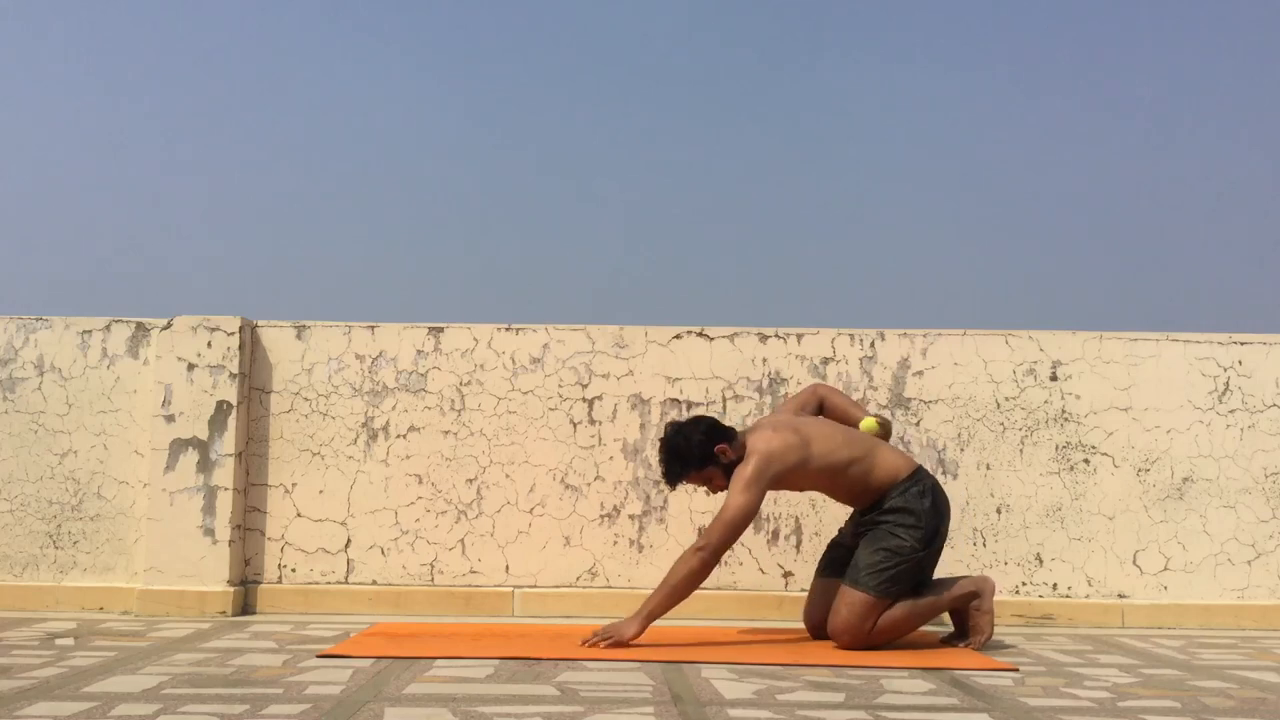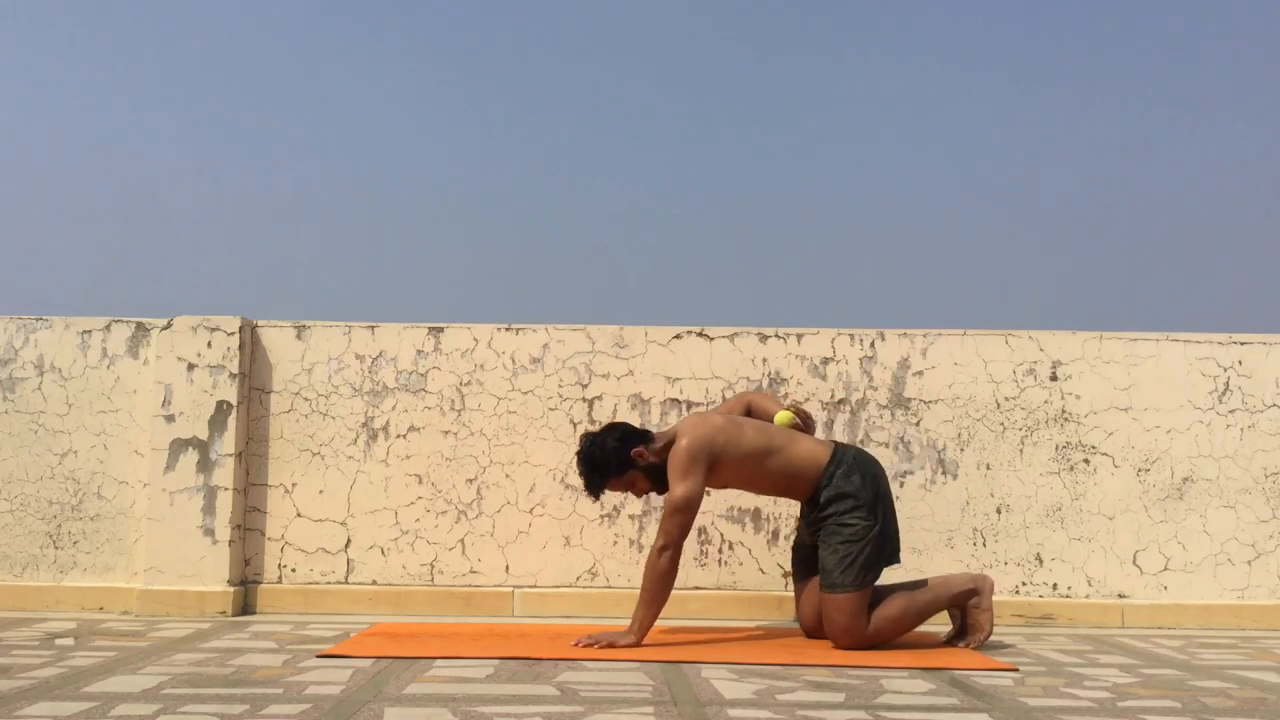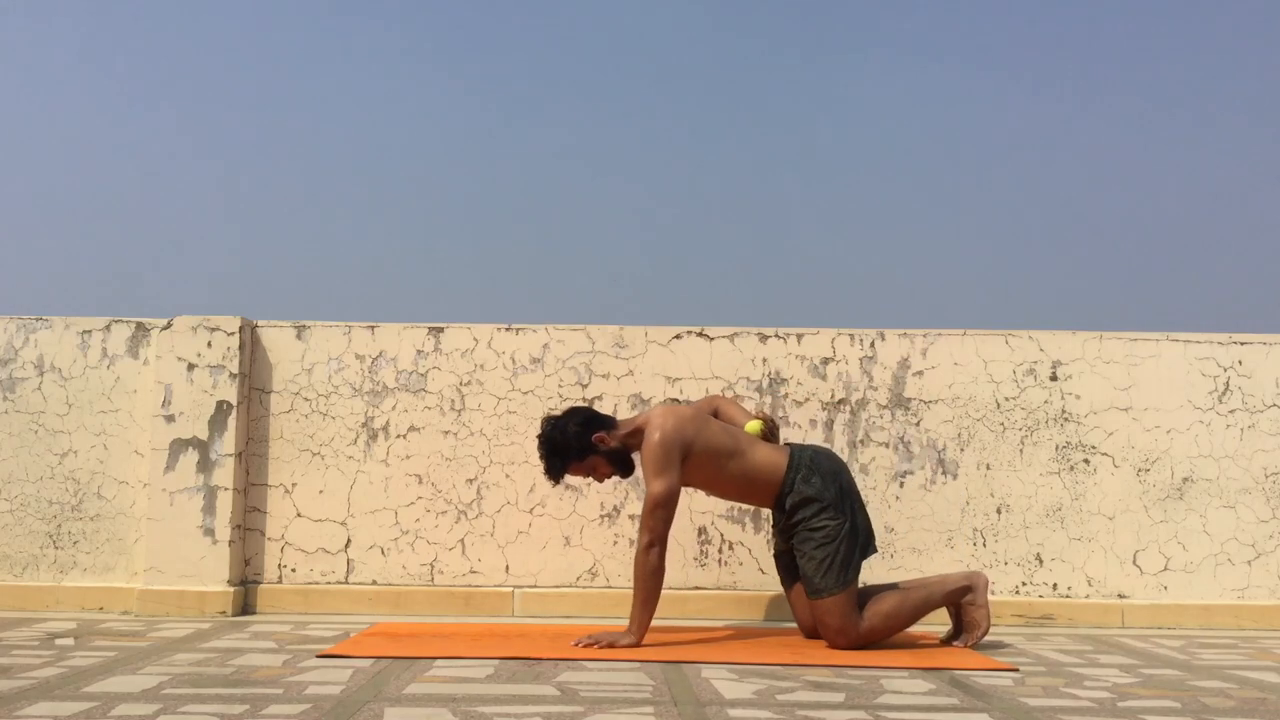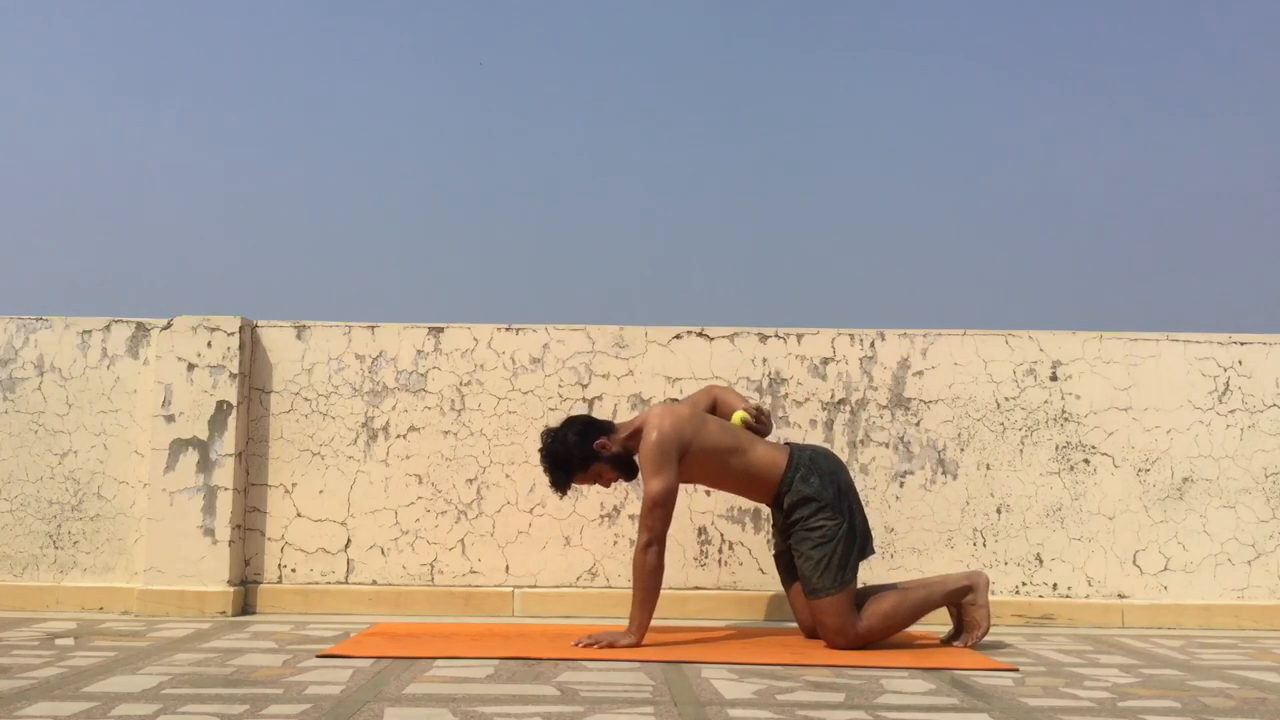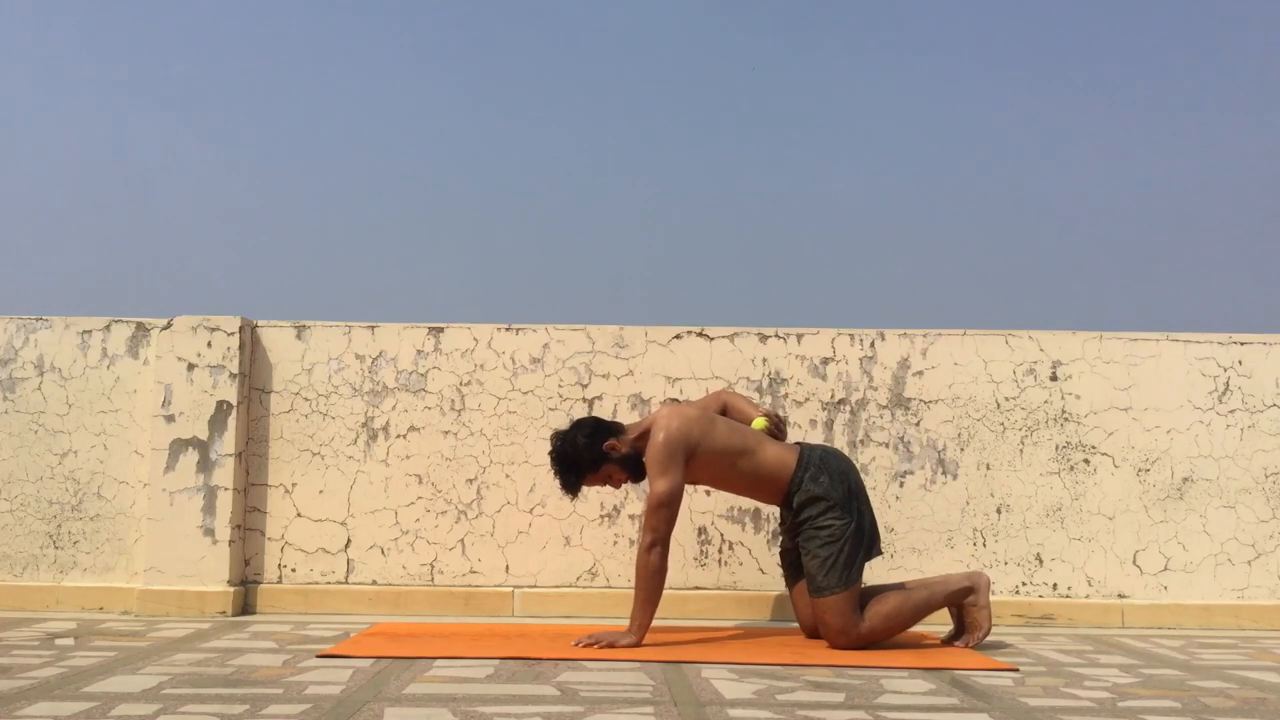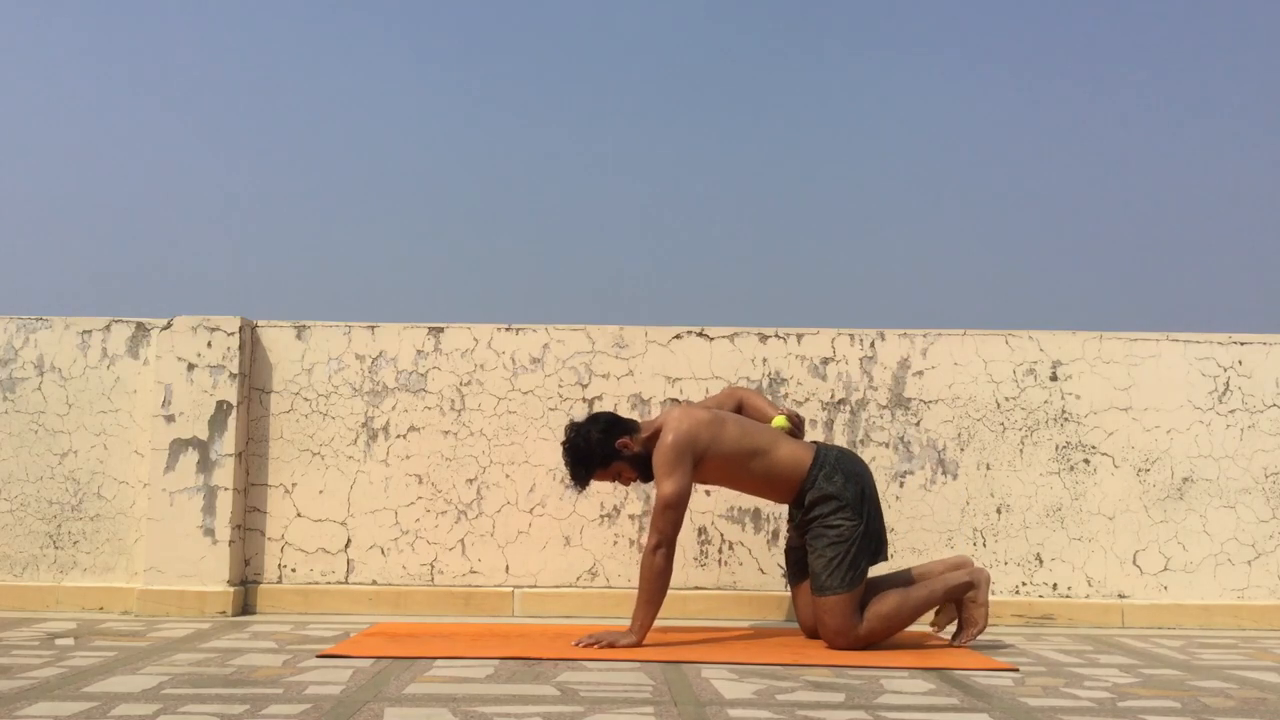
dt=0.4s
person 1, frame 1
left shoulder: (758, 459)
right shoulder: (769, 427)
left elbow: (705, 551)
right elbow: (818, 392)
left wrist: (639, 620)
right wrist: (866, 424)
left hip: (910, 505)
right hip: (875, 507)
left knee: (848, 632)
right knee: (817, 624)
left ankle: (966, 592)
right ankle: (945, 593)
person 1, frame 2
left shoulder: (684, 450)
right shoulder: (691, 435)
left elbow: (666, 549)
right elbow: (748, 399)
left wrist: (635, 632)
right wrist: (785, 416)
left hip: (849, 487)
right hip: (822, 495)
left knee: (848, 634)
right knee: (814, 625)
left ankle: (966, 588)
right ankle: (951, 595)
person 1, frame 3
left shoulder: (658, 437)
right shoulder: (660, 426)
left elbow: (652, 543)
right elbow: (715, 403)
left wrist: (633, 633)
right wrist: (753, 426)
left hip: (814, 488)
right hip: (796, 495)
left knee: (845, 634)
right knee: (814, 624)
left ankle: (962, 586)
right ankle: (948, 591)
person 1, frame 4
left shoulder: (655, 438)
right shoulder: (661, 425)
left elbow: (650, 543)
right elbow: (712, 393)
left wrist: (633, 633)
right wrist: (747, 411)
left hip: (812, 488)
right hip: (796, 494)
left knee: (844, 634)
right knee: (814, 624)
left ankle: (963, 586)
right ankle: (949, 592)
person 1, frame 5
left shoulder: (663, 440)
right shoulder: (669, 425)
left elbow: (654, 543)
right elbow: (722, 398)
left wrist: (634, 632)
right wrist: (760, 418)
left hip: (823, 486)
right hip: (804, 495)
left knee: (846, 634)
right knee: (815, 624)
left ankle: (964, 587)
right ankle: (944, 590)
person 1, frame 6
left shoulder: (672, 441)
right shoulder: (678, 422)
left elbow: (660, 545)
right elbow: (737, 395)
left wrist: (635, 632)
right wrist: (778, 418)
left hip: (834, 487)
right hip: (814, 494)
left knee: (844, 634)
right knee: (815, 624)
left ankle: (962, 582)
right ankle: (941, 573)
